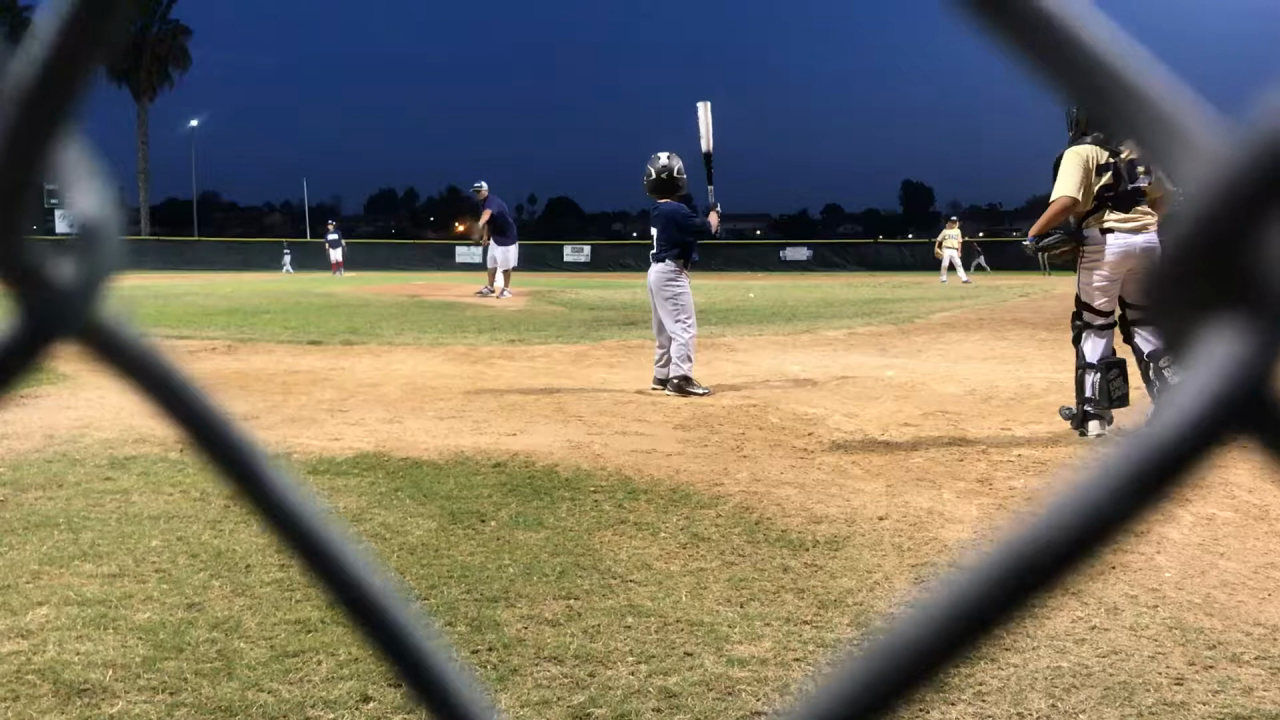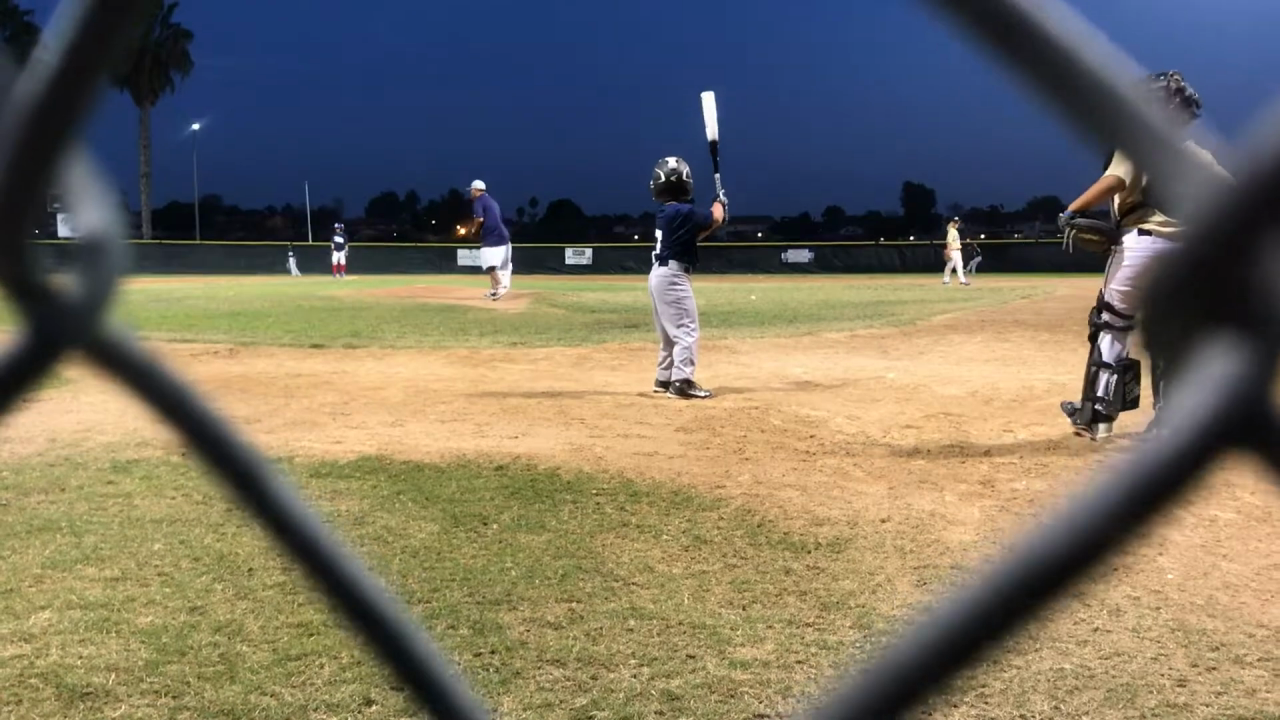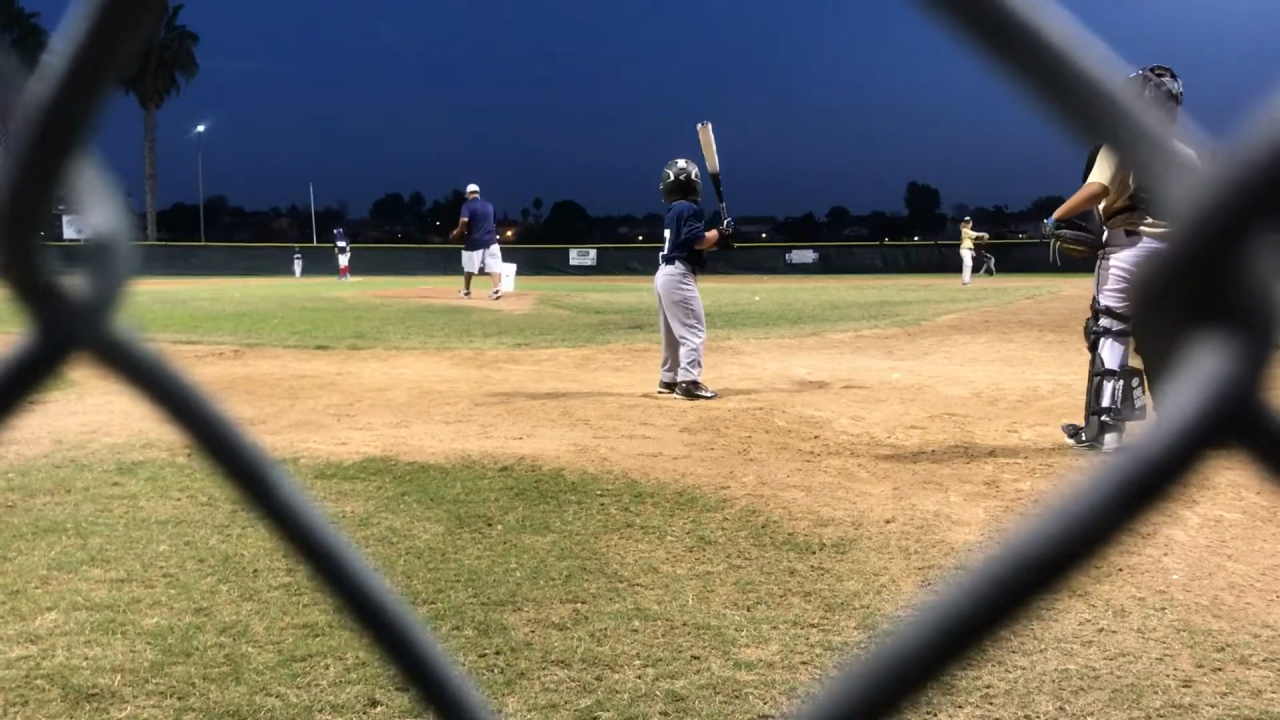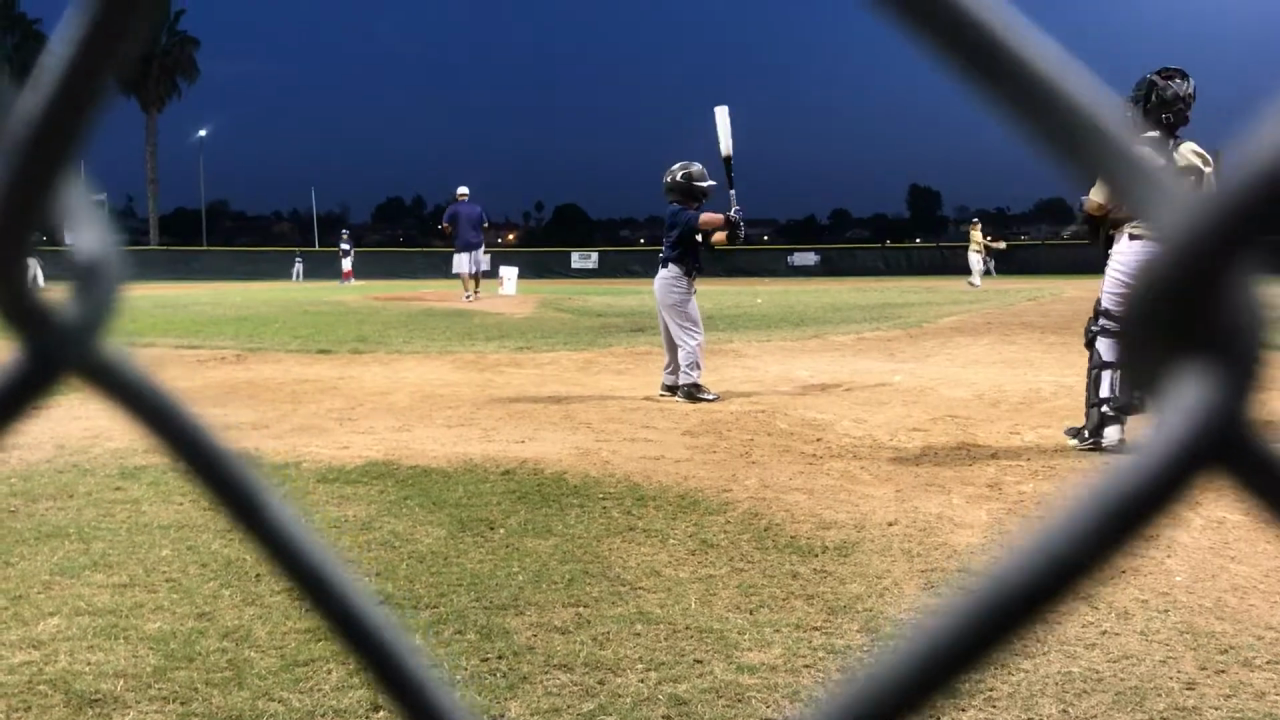
dt=0.5s
person 1, frame 1
left shoulder: (1079, 153)
right shoulder: (1137, 150)
left elbow: (1065, 202)
right elbow: (1162, 199)
left wrist: (1033, 234)
left hip: (1104, 244)
right hip: (1147, 241)
left knee: (1094, 328)
right knee: (1145, 323)
left ankle: (1093, 414)
person 1, frame 2
right shoulder: (1198, 153)
left elbow: (1113, 182)
left wrist: (1071, 211)
left hip: (1140, 243)
right hip: (1183, 246)
left knee: (1109, 326)
left ankle: (1094, 414)
person 1, frame 3
right shoulder: (1184, 153)
left elbow: (1097, 189)
left wrist: (1056, 218)
left hip: (1127, 245)
right hip: (1170, 247)
left knee: (1110, 334)
left ankle: (1105, 428)
person 1, frame 4
right shoulder: (1197, 156)
left elbow: (1096, 207)
left wrist: (1088, 204)
left hip: (1133, 248)
left knee: (1106, 333)
left ankle: (1105, 423)
person 2, frame 1
left shoulder: (657, 210)
right shoulder: (677, 210)
right elbow: (706, 229)
left wrist: (705, 218)
right wrist: (714, 214)
left hip: (658, 271)
right hip: (671, 273)
left knee: (665, 328)
right knee: (684, 327)
left ankle: (662, 376)
right ankle: (679, 379)
person 2, frame 2
left shoulder: (666, 212)
right shoulder: (682, 211)
left elbow: (693, 234)
right elbow: (714, 221)
left wrist: (714, 212)
right wrist: (719, 203)
left hip: (660, 274)
right hip: (672, 276)
left knee: (670, 331)
right knee: (687, 330)
left ankle: (664, 378)
right ankle: (682, 382)
person 2, frame 3
left shoulder: (675, 210)
right shoulder: (688, 209)
right elbow: (698, 241)
left wrist: (719, 241)
right wrist: (720, 232)
left hip: (666, 275)
right hip: (679, 276)
left knee: (673, 333)
right knee: (693, 331)
left ankle: (669, 379)
right ankle: (688, 383)
person 2, frame 4
left shoulder: (686, 214)
right shoulder: (677, 213)
left elbow: (710, 237)
right elbow: (704, 221)
left wrist: (730, 235)
right wrist: (727, 218)
left hip: (673, 281)
right hip: (675, 281)
left knee: (675, 335)
right knee: (691, 334)
left ankle: (671, 382)
right ankle: (689, 386)
